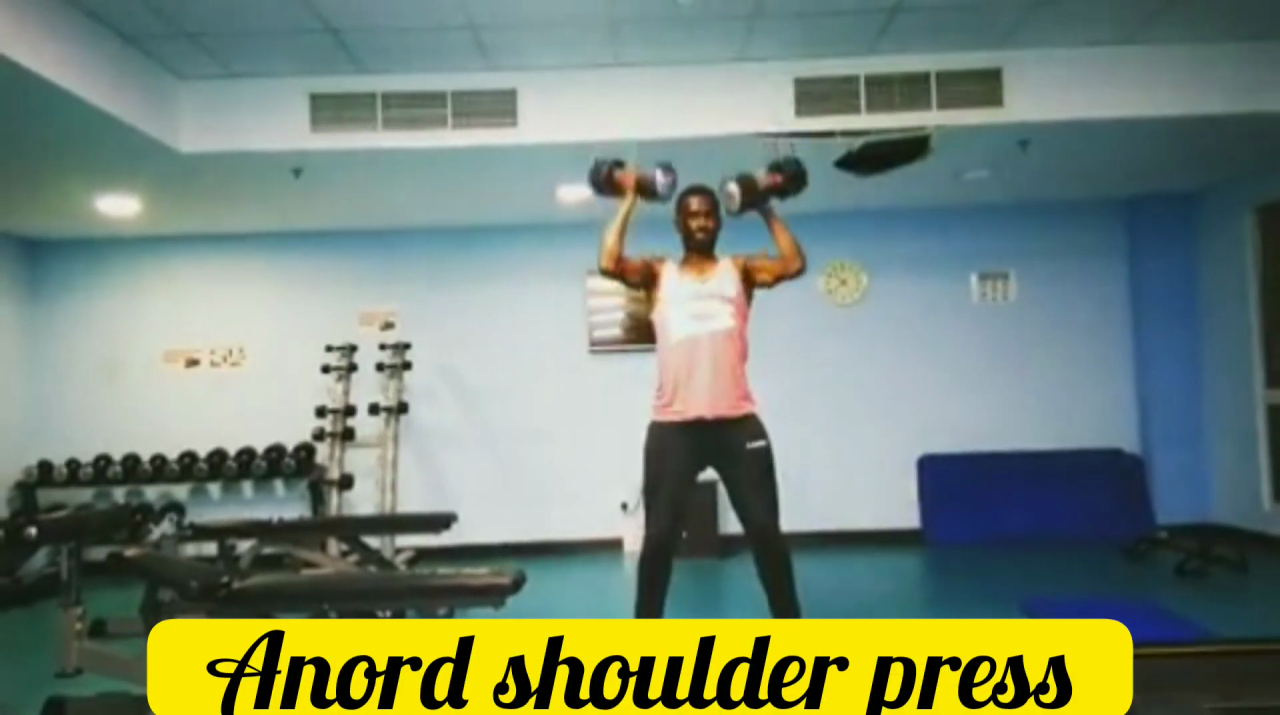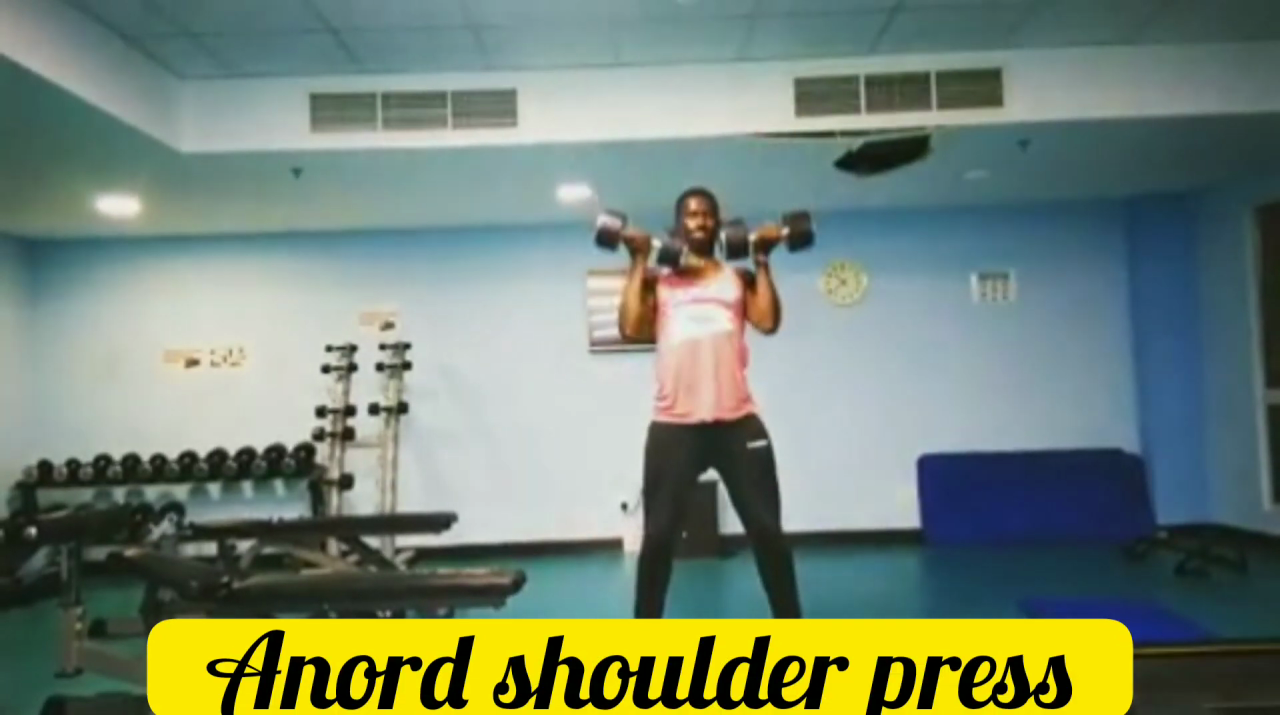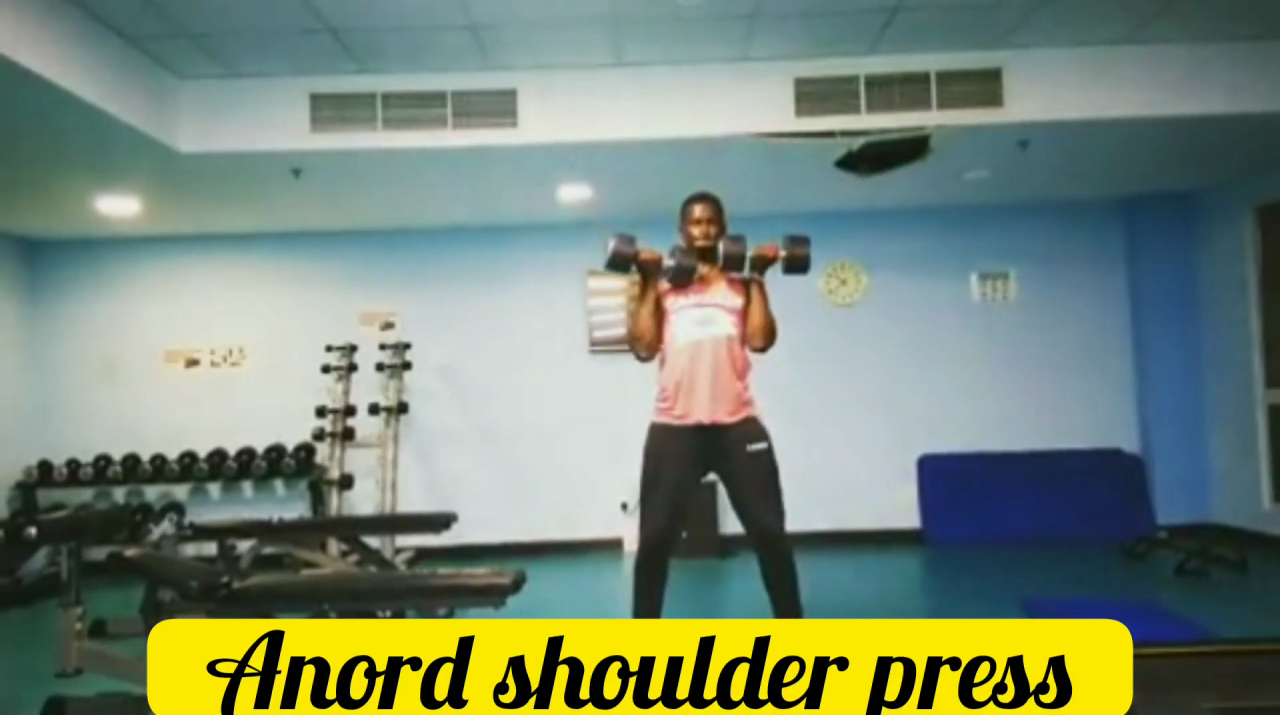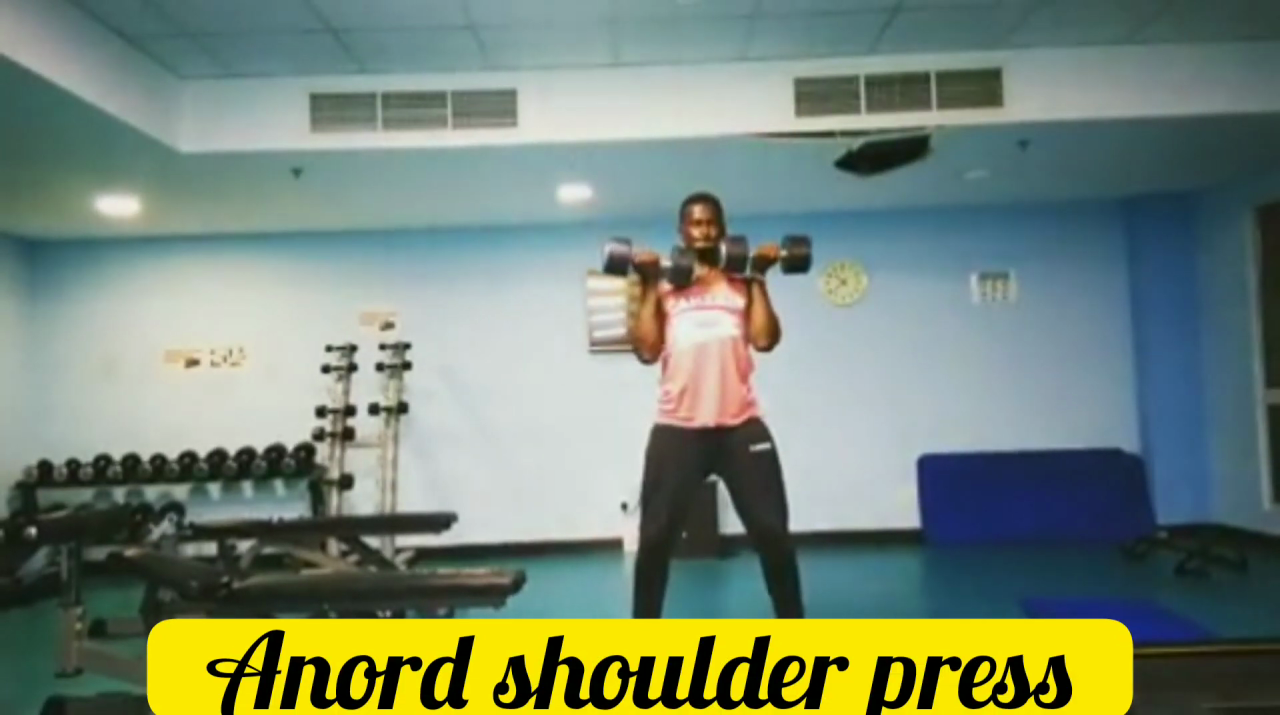
dt=0.3s
person 1, frame 1
left shoulder: (739, 269)
right shoulder: (658, 273)
left elbow: (794, 265)
right elbow: (609, 265)
left wrist: (766, 210)
right wrist: (628, 203)
left hip: (737, 421)
right hip: (673, 424)
left knee: (765, 530)
right knee: (659, 535)
person 1, frame 2
left shoulder: (739, 278)
right shoulder: (658, 282)
left elbow: (768, 322)
right elbow: (630, 327)
left wrist: (762, 261)
right wrist: (638, 262)
left hip: (737, 421)
right hip: (674, 425)
left knee: (767, 529)
right knee: (659, 535)
person 1, frame 3
left shoulder: (741, 285)
right shoulder: (662, 286)
left elbow: (761, 340)
right elbow: (642, 348)
left wrist: (758, 278)
right wrist: (647, 283)
left hip: (737, 424)
right hip: (674, 427)
left knee: (769, 532)
right knee: (655, 536)
person 1, frame 4
left shoulder: (742, 285)
right shoulder: (663, 287)
left elbow: (766, 339)
right elbow: (646, 350)
left wrist: (759, 277)
right wrist: (647, 285)
left hip: (741, 426)
right hip: (677, 428)
left knee: (772, 532)
right knee: (655, 538)
